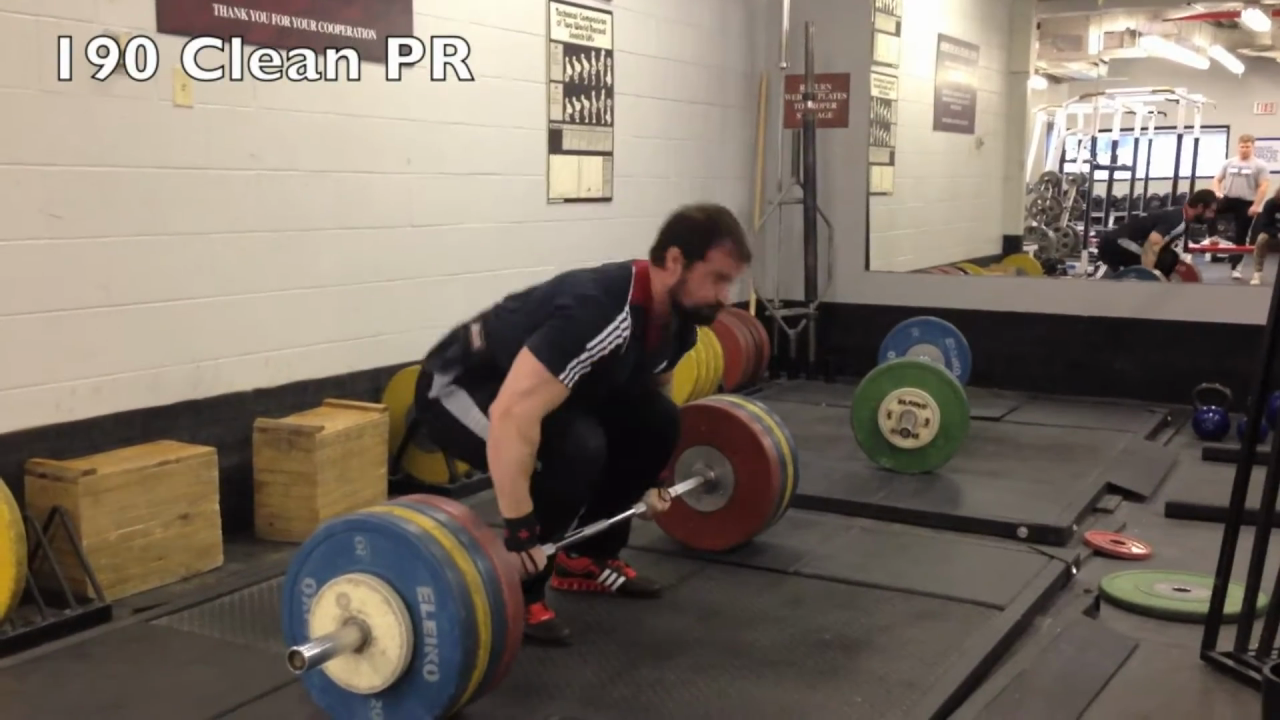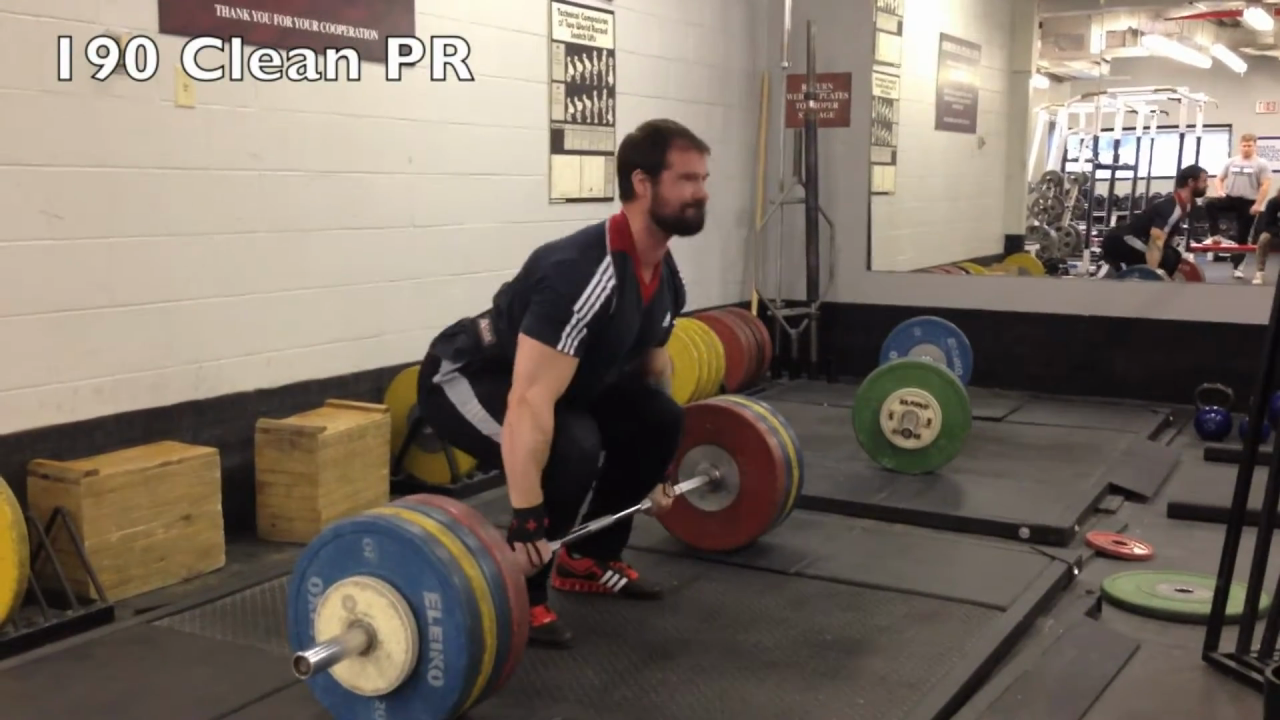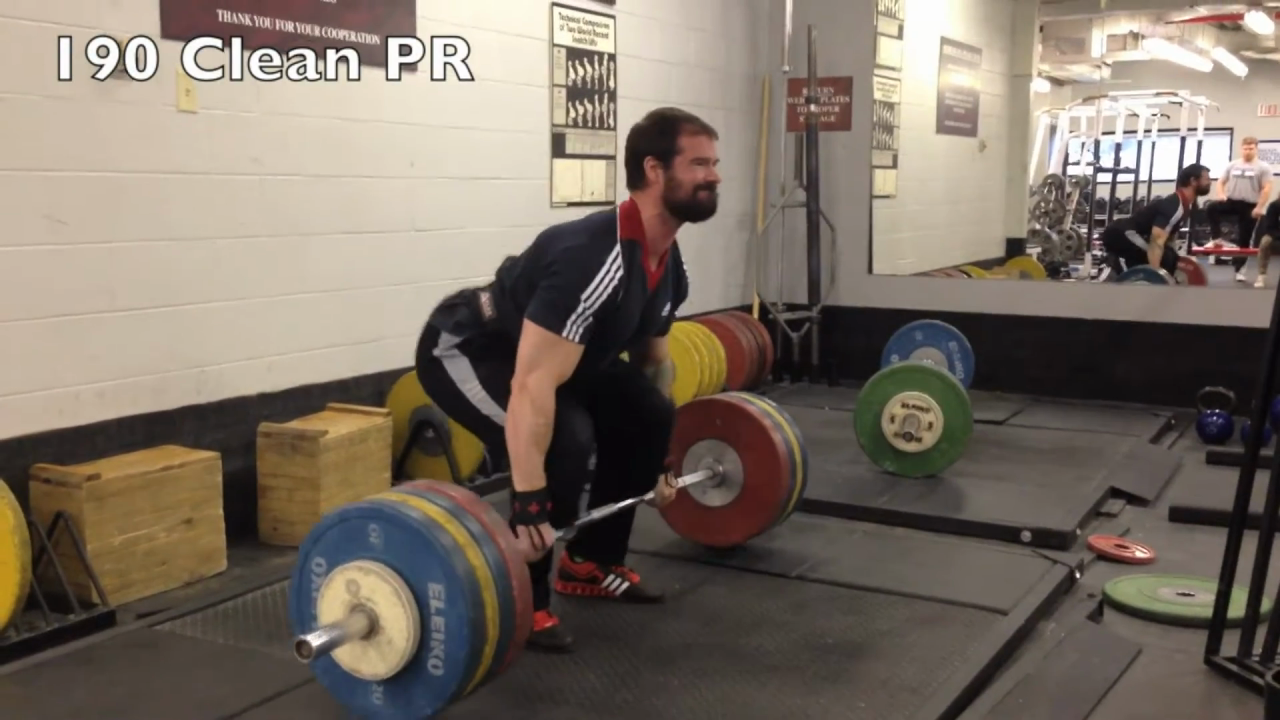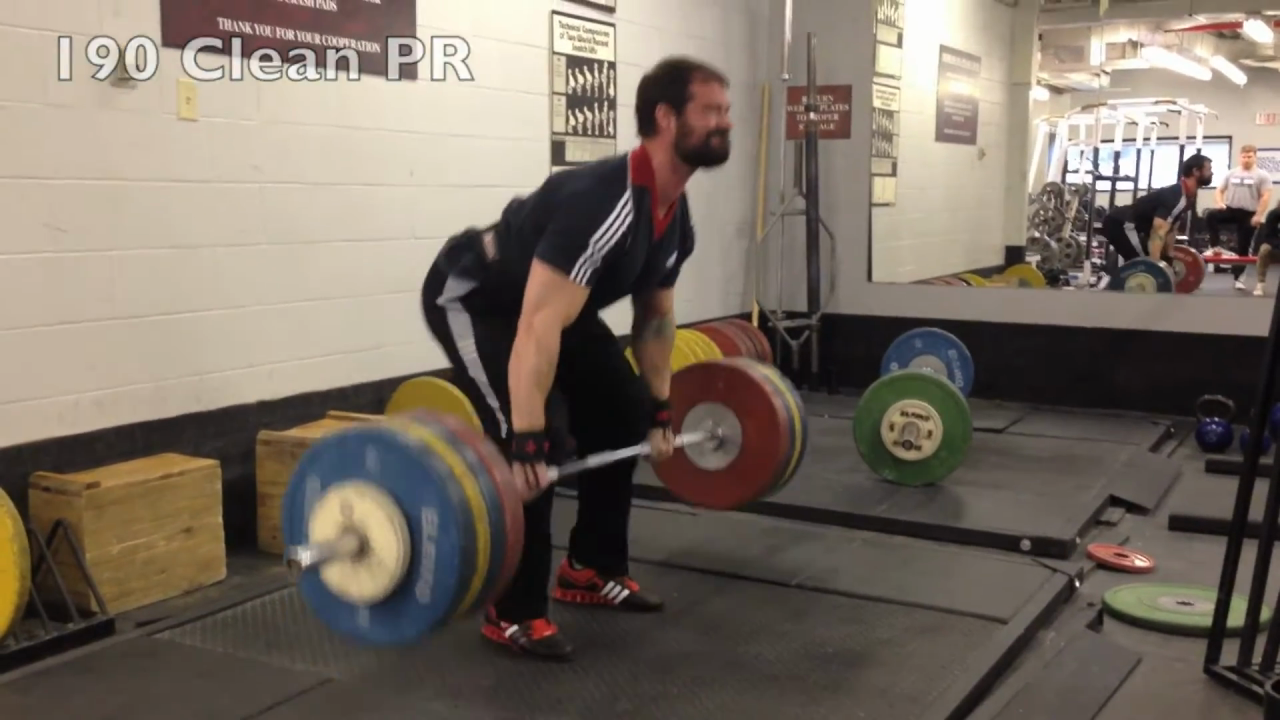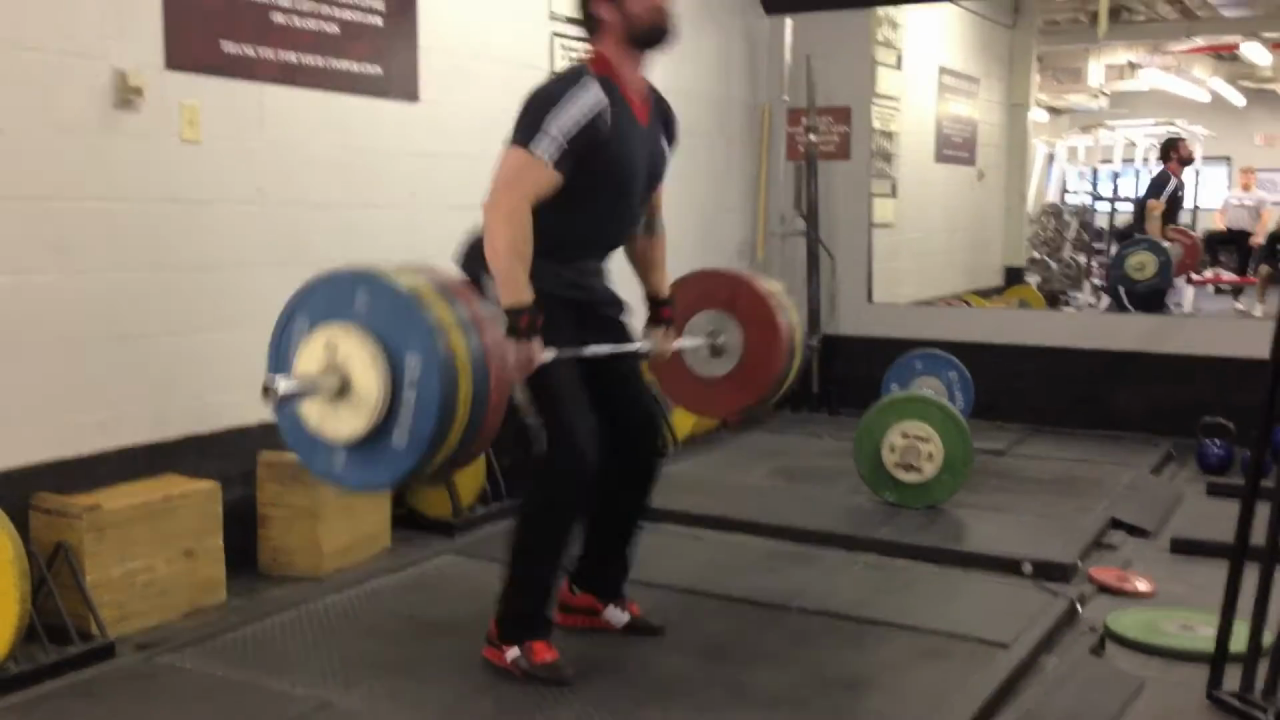
dt=0.3s
person 1, frame 1
left shoulder: (674, 320)
right shoulder: (596, 313)
left elbow: (653, 390)
right elbow: (512, 416)
left wrist: (651, 477)
right wrist: (519, 532)
right hip: (455, 385)
left knee: (657, 419)
right knee: (578, 446)
left ankle: (588, 556)
person 1, frame 2
left shoulder: (665, 278)
right shoulder: (583, 274)
left elbow: (653, 370)
right elbow: (530, 404)
left wrist: (656, 473)
right wrist: (527, 523)
right hip: (465, 378)
left knee: (661, 419)
right knee: (572, 447)
left ankle: (589, 559)
person 1, frame 3
left shoulder: (669, 265)
right shoulder: (591, 260)
left elbow: (653, 360)
right elbow: (532, 389)
left wrist: (659, 464)
right wrist: (529, 507)
right hip: (465, 349)
left knee: (650, 417)
right knee: (567, 441)
left ankle: (591, 562)
person 1, frame 4
left shoulder: (676, 219)
right shoulder: (603, 201)
left elbow: (654, 317)
right elbow: (539, 328)
left wrist: (659, 413)
right wrist: (530, 444)
left hip: (557, 304)
right hip: (474, 295)
left knee: (618, 421)
right knee: (527, 457)
left ankle: (592, 568)
right ankle: (514, 613)
person 1, frame 5
left shoulder: (656, 113)
right shoulder: (579, 96)
left elbow: (646, 219)
right elbow: (507, 202)
left wrist: (661, 311)
right wrist: (519, 321)
left hip: (586, 290)
right hip: (521, 291)
left knee: (635, 439)
right knee: (572, 454)
left ankle: (593, 593)
right ankle: (515, 632)
